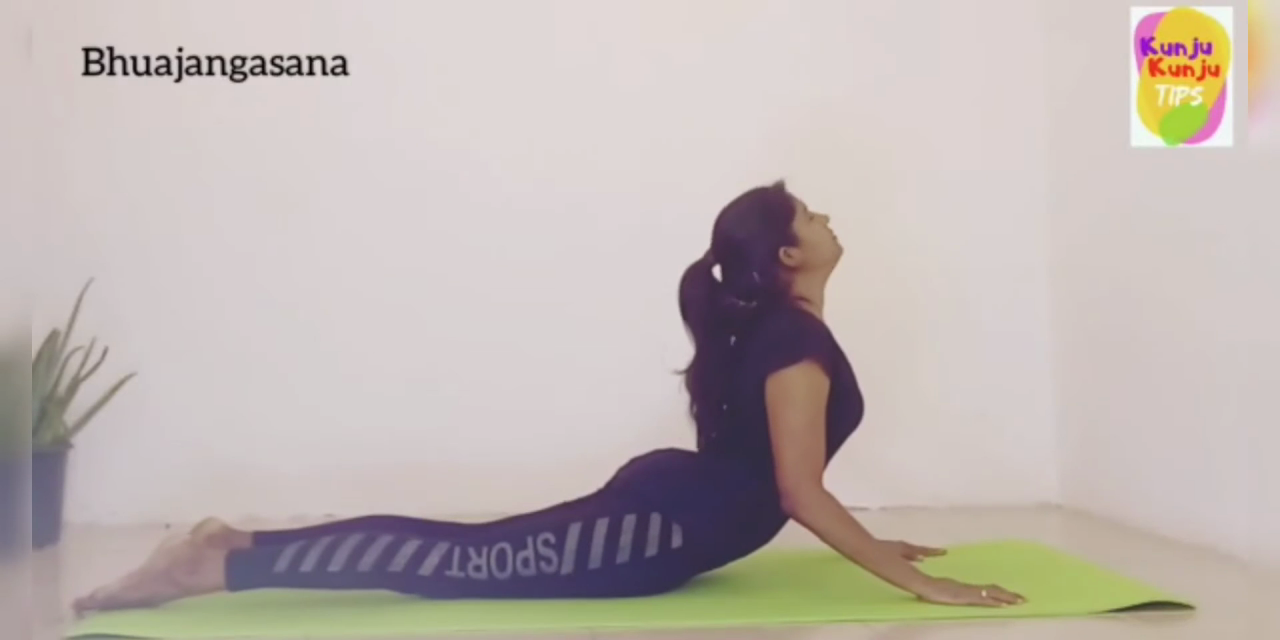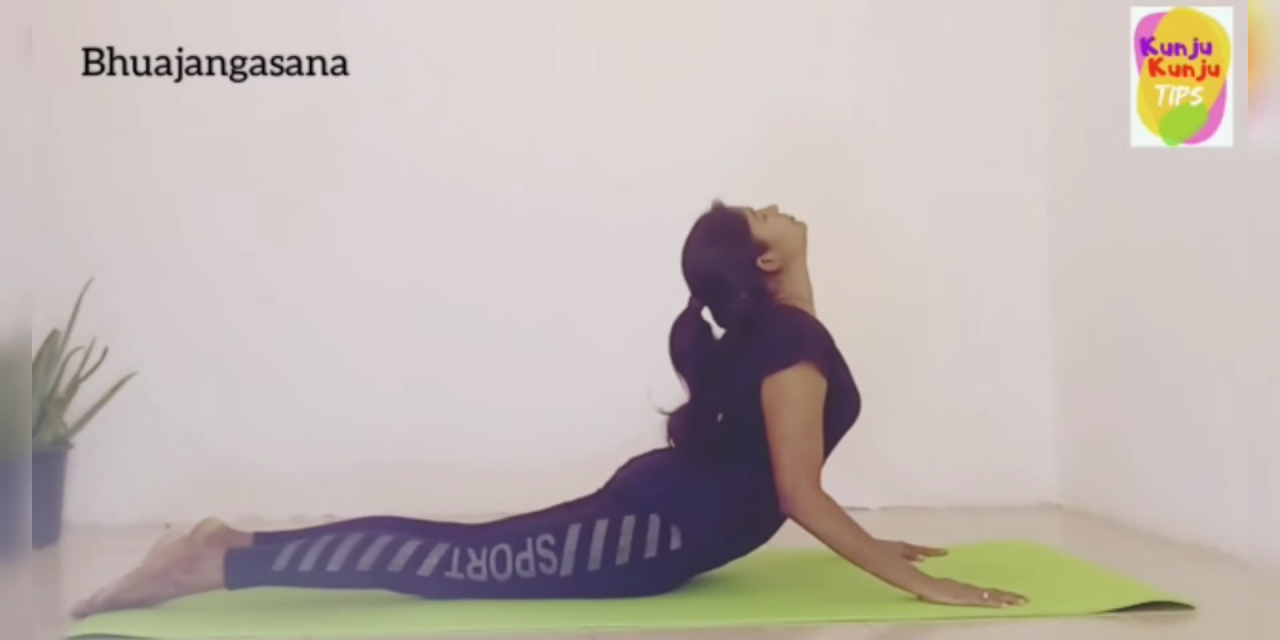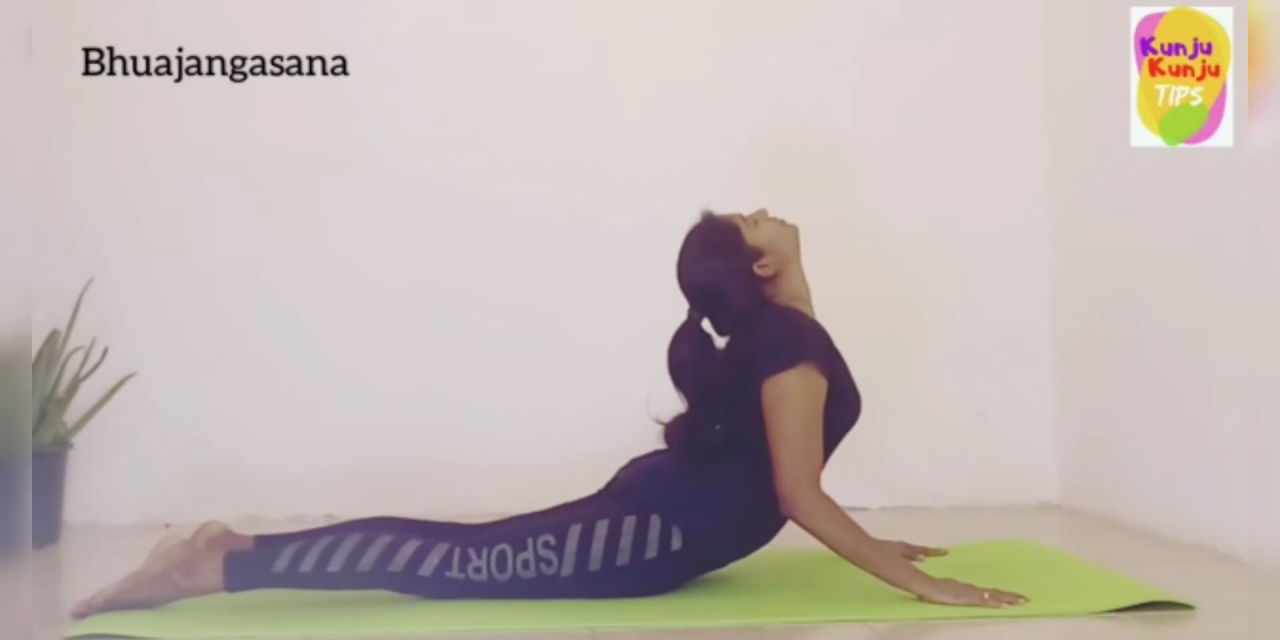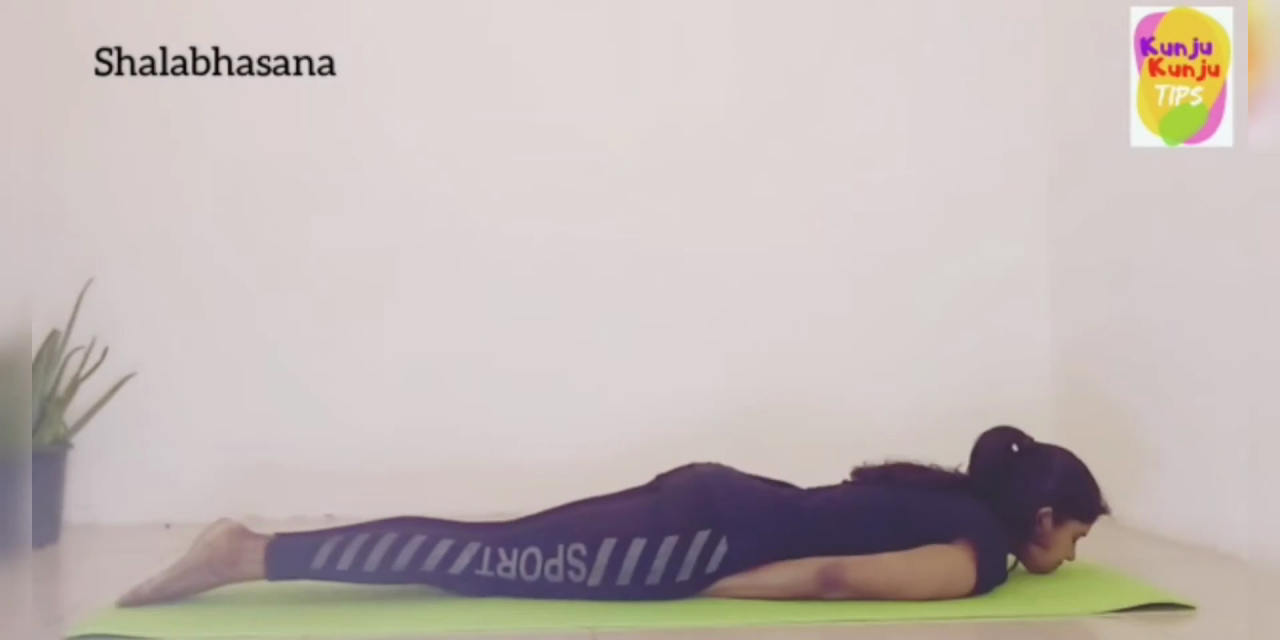
dt=0.7s
person 1, frame 1
left shoulder: (773, 327)
right shoulder: (798, 343)
left elbow: (784, 476)
right elbow: (802, 493)
left wrist: (871, 543)
right wrist: (913, 580)
left hip: (661, 499)
right hip: (663, 526)
left knee: (466, 545)
right knee: (462, 567)
left ankle: (240, 543)
right ankle: (215, 568)
person 1, frame 2
left shoulder: (770, 332)
right shoulder: (793, 342)
left elbow: (779, 474)
right elbow: (800, 496)
left wrist: (869, 545)
right wrist: (915, 582)
left hip: (659, 501)
right hip: (662, 529)
left knee: (463, 548)
right knee: (463, 565)
left ankle: (237, 544)
right ankle: (211, 567)
person 1, frame 3
left shoulder: (770, 333)
right shoulder: (793, 344)
left elbow: (781, 479)
right elbow: (800, 497)
left wrist: (870, 545)
right wrist: (916, 581)
left hip: (657, 505)
right hip: (659, 532)
left knee: (460, 545)
right knee: (459, 564)
left ankle: (238, 546)
right ankle: (207, 570)
person 1, frame 4
left shoulder: (963, 493)
right shoulder: (978, 555)
right elbow: (840, 570)
right wrist: (722, 591)
left hip: (710, 504)
right hip: (707, 537)
left knee: (487, 547)
right knee: (491, 563)
left ankle: (262, 546)
right ankle: (250, 557)
